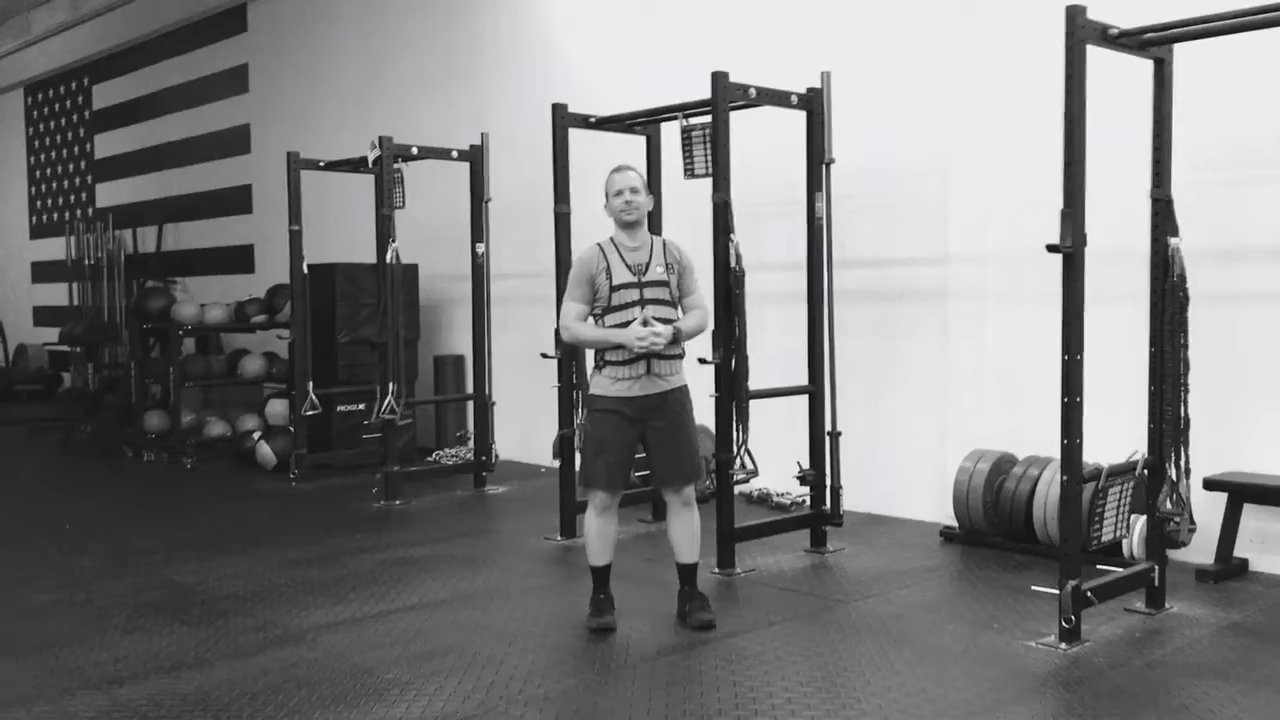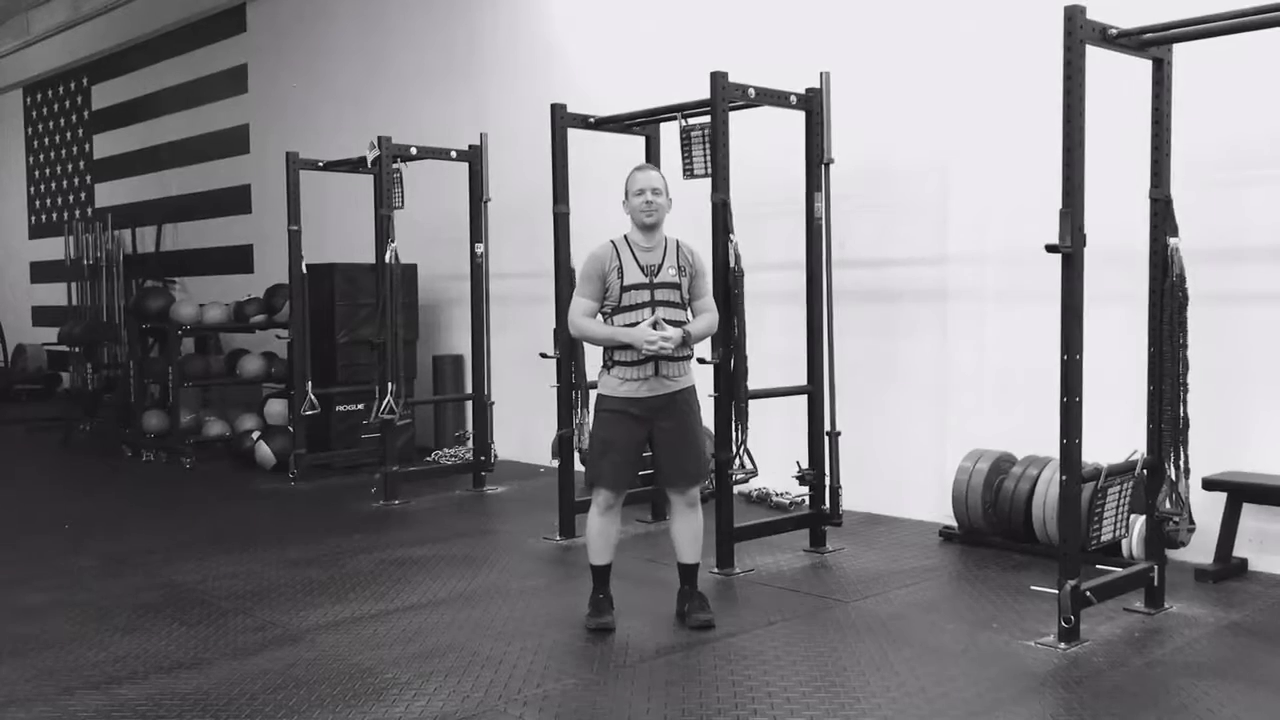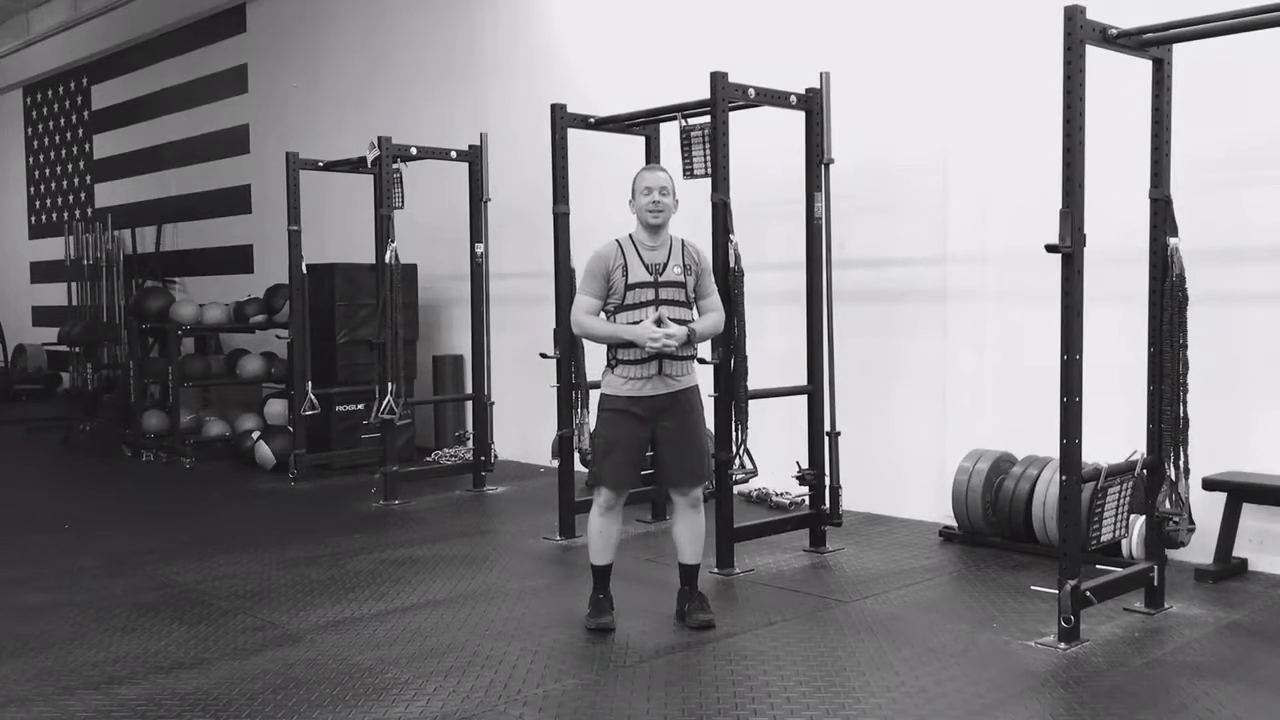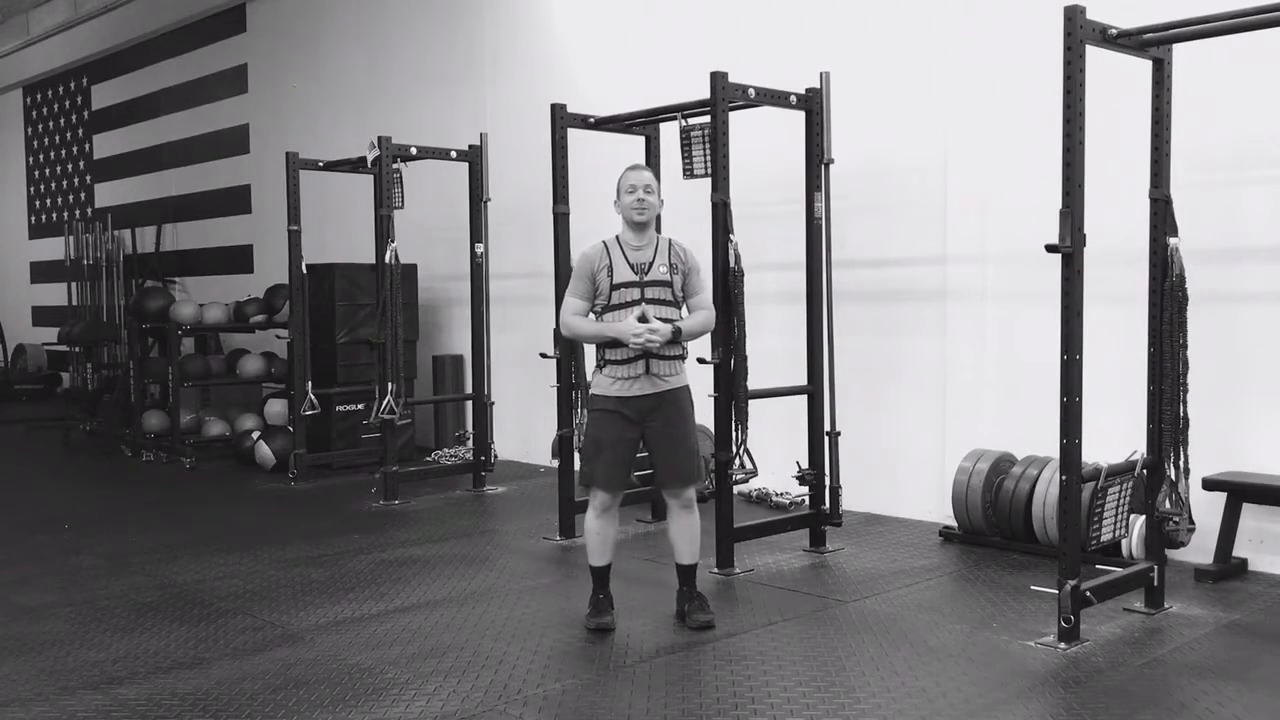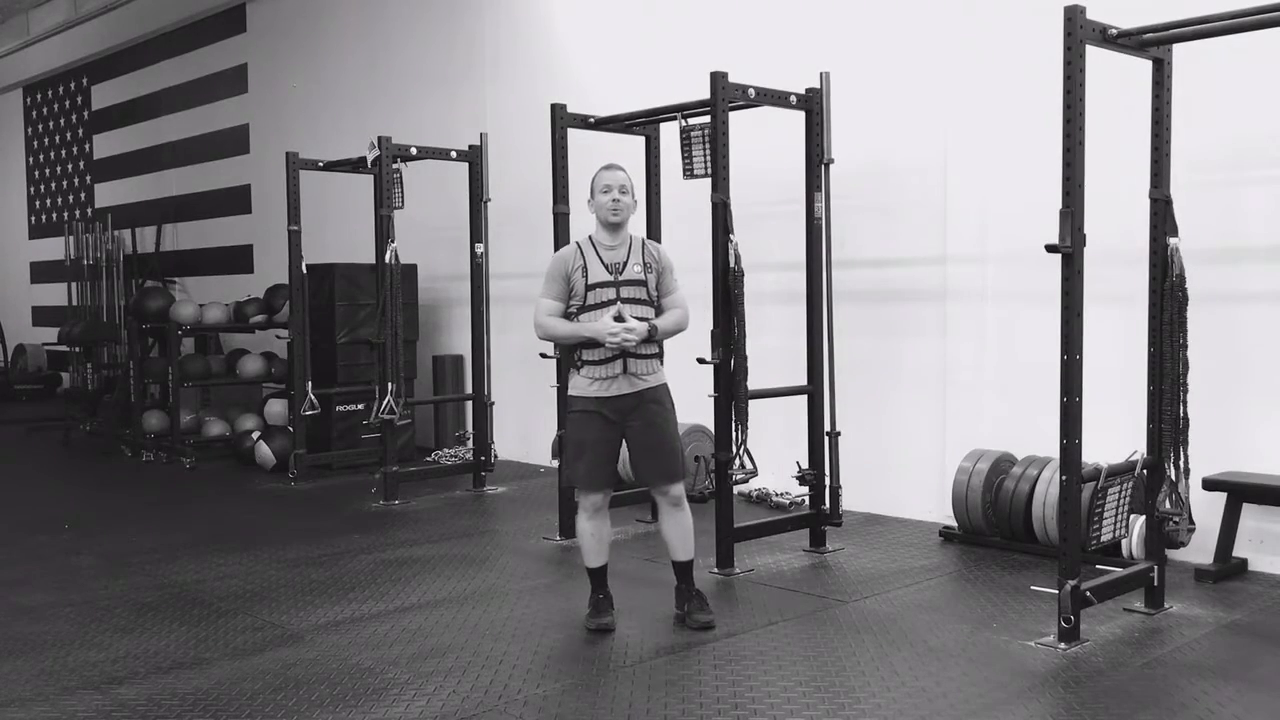
dt=0.5s
person 1, frame 1
left shoulder: (674, 255)
right shoulder: (590, 260)
left elbow: (700, 314)
right elbow: (569, 327)
left wrist: (672, 332)
right wrist: (621, 336)
left hip: (668, 391)
right hip: (611, 396)
left knee: (682, 493)
right knee: (603, 497)
left ankle: (689, 593)
right ankle: (601, 595)
person 1, frame 2
left shoulder: (687, 257)
right shoulder: (603, 258)
left elbow: (710, 316)
right elbow: (577, 322)
left wrist: (682, 334)
right wrist: (630, 335)
left hip: (676, 392)
right hip: (620, 395)
left knee: (686, 493)
right knee: (606, 496)
left ankle: (689, 593)
right ankle: (600, 595)
person 1, frame 3
left shoulder: (693, 256)
right shoulder: (607, 256)
left elbow: (716, 316)
right elbow: (579, 320)
left wrist: (686, 333)
right wrist: (632, 332)
left hip: (679, 392)
right hip: (623, 394)
left knee: (689, 494)
right knee: (608, 495)
left ankle: (689, 593)
right ankle: (600, 595)
person 1, frame 4
left shoulder: (680, 255)
right shoulder: (594, 257)
left elbow: (706, 315)
right elbow: (568, 322)
left wrist: (672, 331)
right wrist: (617, 330)
left hip: (669, 391)
right hip: (612, 394)
left knee: (683, 494)
right knee: (603, 497)
left ankle: (688, 593)
right ankle: (600, 595)
person 1, frame 5
left shoulder: (654, 255)
right shoulder: (567, 259)
left elbow: (680, 315)
right elbow: (543, 324)
left wrist: (647, 329)
right wrist: (594, 330)
left hip: (648, 389)
right hip: (590, 395)
left knee: (672, 491)
right knee: (592, 499)
left ankle: (686, 591)
right ankle: (599, 595)
